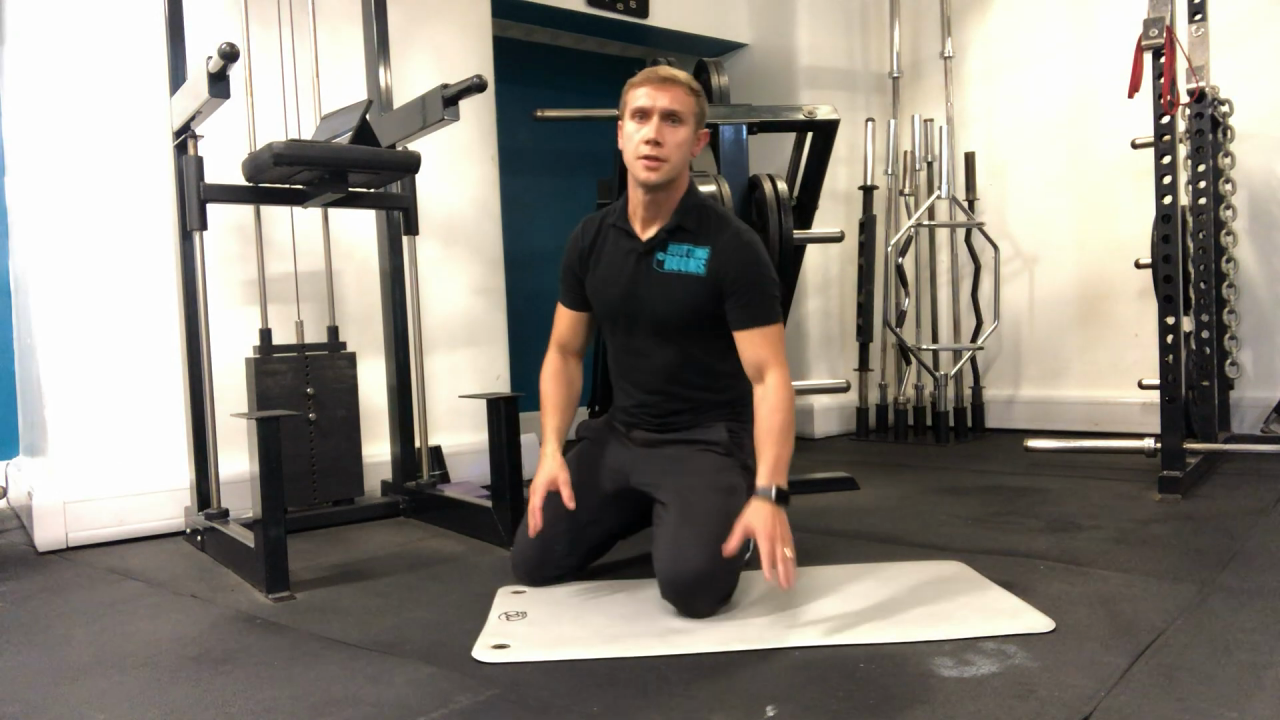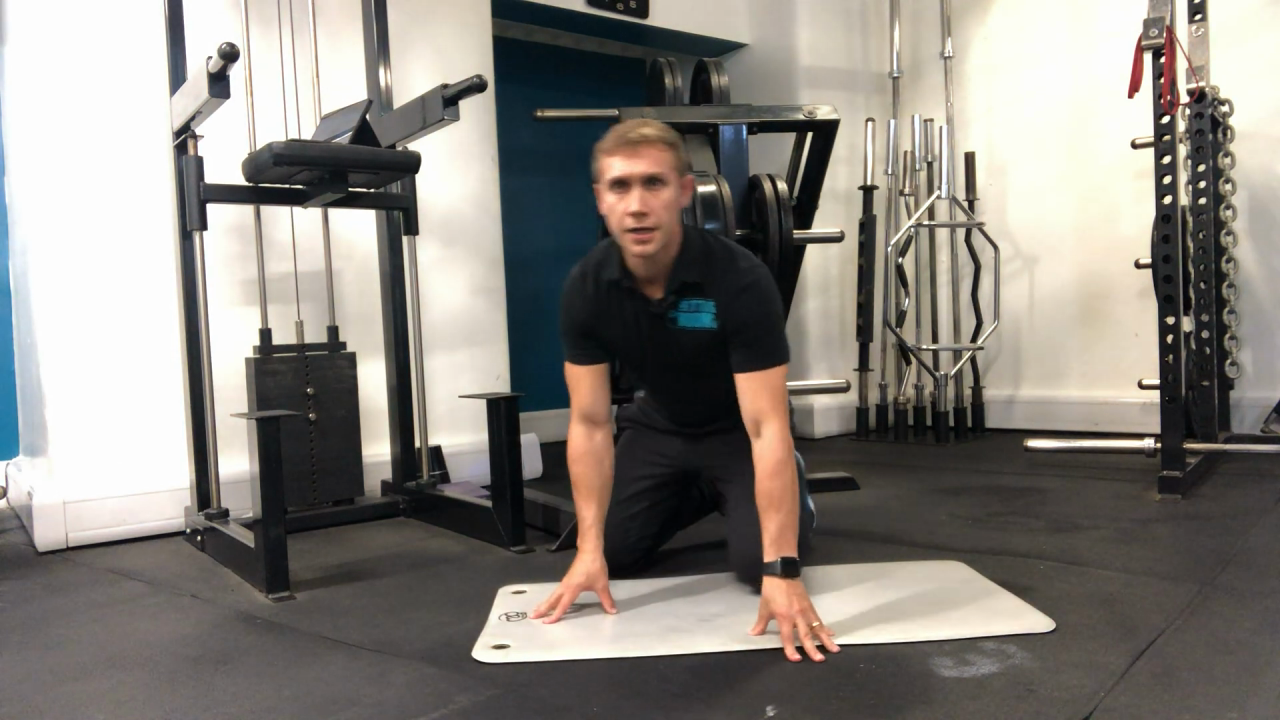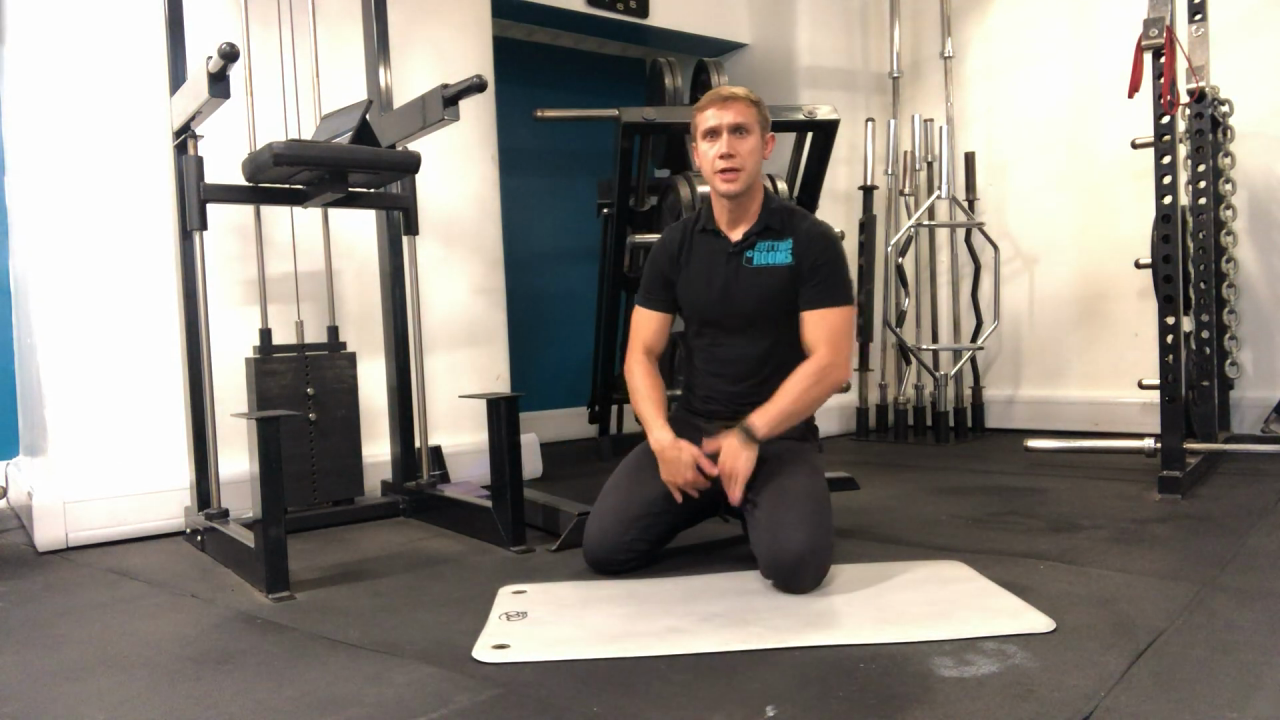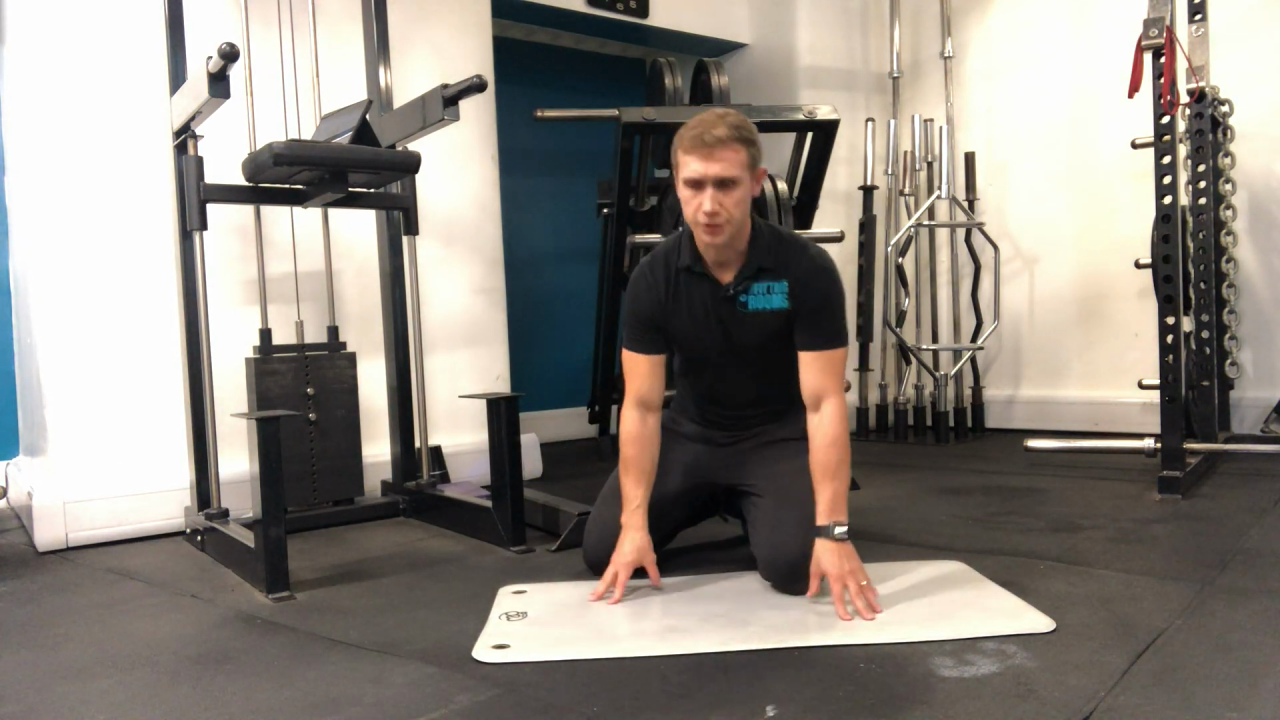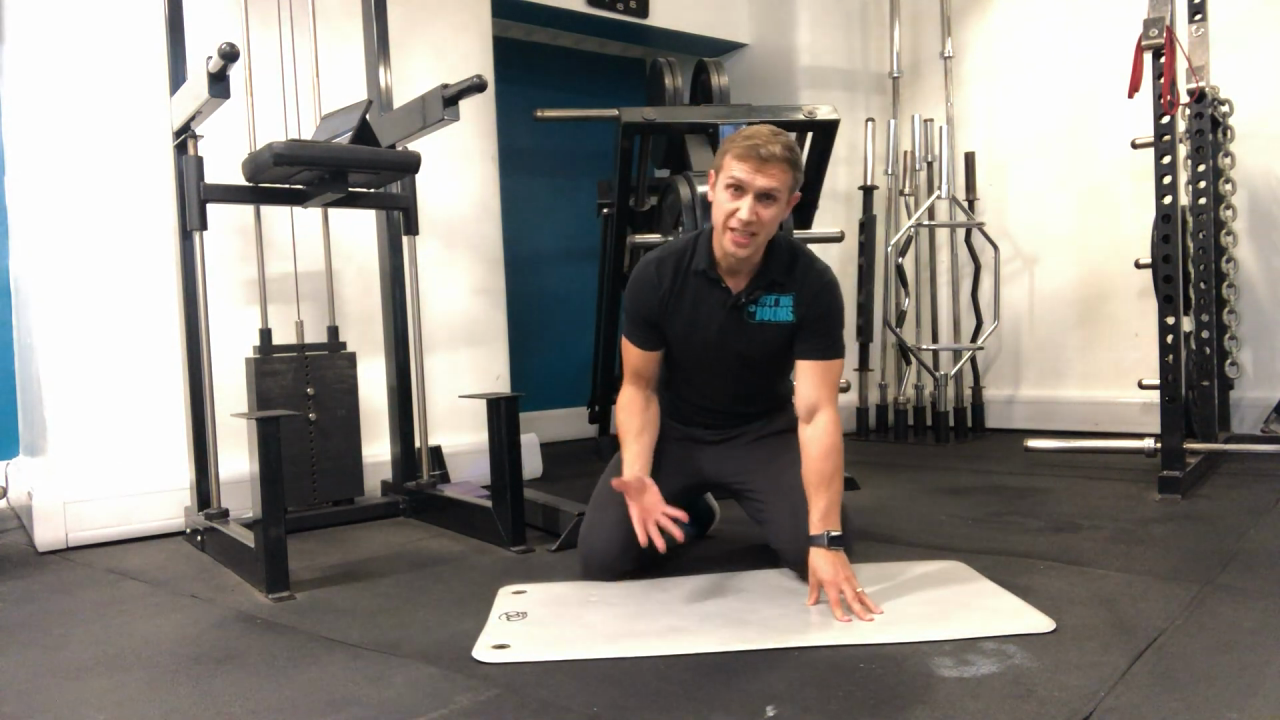
dt=1s
person 1, frame 1
left shoulder: (733, 247)
right shoulder: (589, 239)
left elbow: (770, 377)
right elbow: (565, 353)
left wrist: (769, 496)
right wrist: (551, 452)
left hip: (705, 440)
right hip: (619, 436)
left knee: (693, 584)
right knee: (534, 563)
left ankle: (720, 518)
right ankle: (644, 511)
person 1, frame 2
left shoulder: (739, 279)
right shoulder: (585, 287)
left elbow: (767, 428)
right elbow: (590, 423)
left wrist: (783, 569)
right wrist: (589, 548)
left hip: (737, 429)
right hip: (659, 426)
left knee: (755, 565)
right knee: (614, 554)
left ankle: (786, 503)
right ankle: (701, 494)
person 1, frame 3
left shoulder: (810, 241)
right shoulder: (675, 245)
left elbow: (831, 363)
right elbow: (642, 355)
left wrist: (751, 434)
right wrist: (663, 439)
left hip: (777, 435)
right hip: (691, 429)
left knee: (795, 565)
right knee: (605, 548)
left ankle: (757, 507)
right ankle: (709, 502)
person 1, frame 4
left shoulder: (807, 269)
right shoulder: (653, 277)
left elbow: (824, 403)
right elbow: (642, 406)
left wrist: (832, 531)
right wrist: (633, 524)
left hip: (776, 435)
right hip: (690, 433)
left knee: (793, 566)
right knee: (603, 553)
left ankle: (753, 509)
right ankle: (715, 500)
person 1, frame 5
left shoulder: (812, 283)
right shoulder: (657, 274)
left elbow: (816, 412)
right elbow: (638, 387)
left wrist: (826, 538)
right wrist: (638, 474)
left hip: (763, 432)
right hip: (675, 431)
left knee: (809, 552)
right knee: (603, 557)
left ankle: (757, 506)
right ankle: (691, 503)
